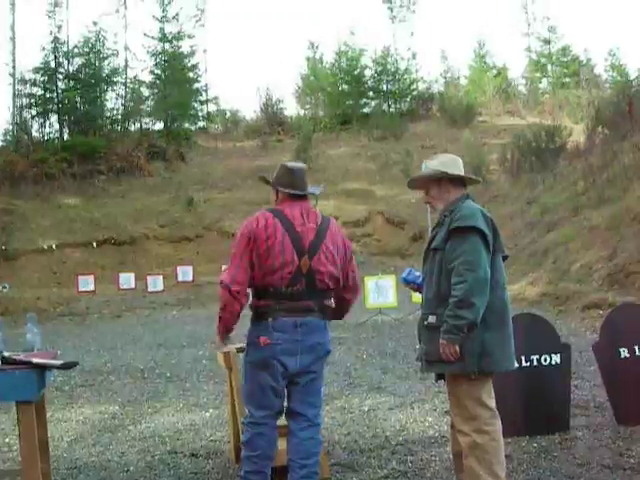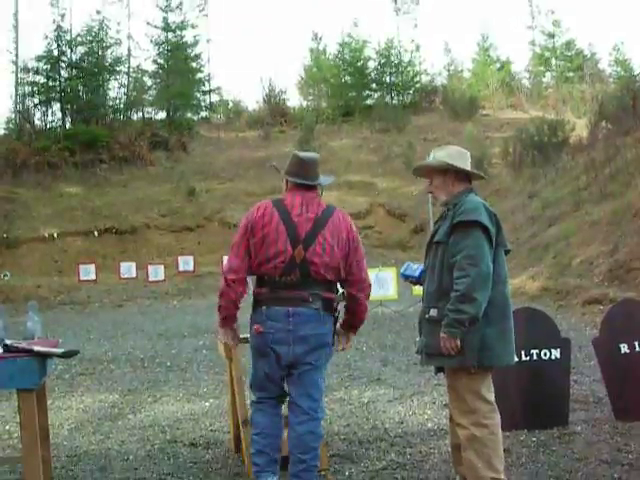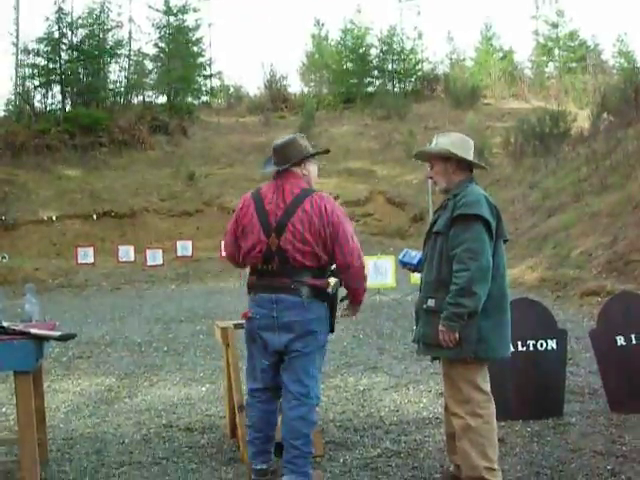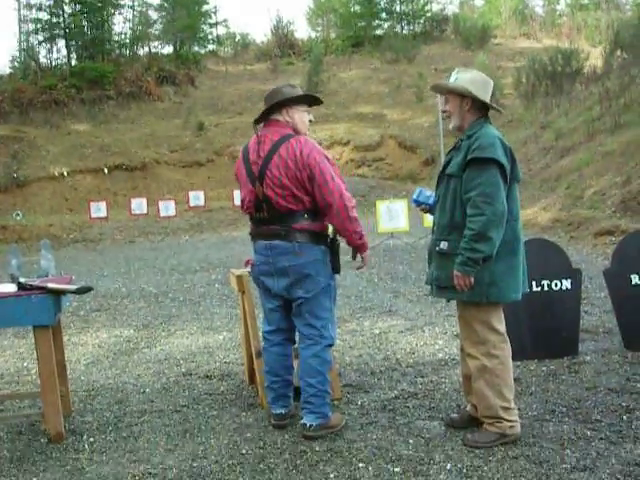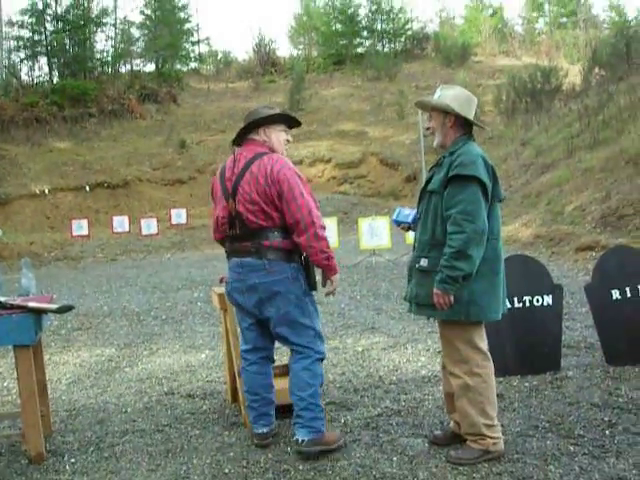
dt=0.4s
person 1, frame 1
left shoulder: (467, 217)
right shoulder: (457, 218)
left elbow: (471, 281)
left wrist: (453, 332)
right wrist: (425, 285)
left hip: (468, 342)
right hip: (461, 340)
left knee: (476, 420)
right knee: (463, 419)
person 1, frame 2
left shoulder: (470, 212)
right shoulder: (459, 212)
left elbow: (473, 276)
left wrist: (453, 326)
right wrist: (426, 278)
left hip: (468, 336)
right hip: (461, 334)
left knee: (476, 415)
right knee: (463, 413)
person 1, frame 3
left shoulder: (470, 203)
right shoulder: (459, 201)
left elbow: (473, 268)
left wrist: (453, 318)
right wrist: (424, 264)
left hip: (464, 327)
right hip: (456, 324)
left knee: (470, 403)
right knee: (457, 401)
person 1, frame 4
left shoulder: (484, 145)
right shoulder: (472, 142)
left elbow: (487, 212)
left wrist: (467, 263)
right wrist: (438, 206)
left hip: (478, 269)
right hip: (468, 265)
left knee: (486, 344)
right knee: (473, 342)
left ankle: (502, 421)
right ankle: (480, 407)
person 1, frame 5
left shoulder: (466, 162)
right shoulder: (456, 159)
left elbow: (468, 230)
left wrist: (447, 281)
right wrist: (419, 224)
left hip: (460, 286)
right hip: (452, 282)
left knee: (468, 361)
right knee: (455, 359)
left ankle: (485, 438)
right ankle: (462, 424)
person 2, frame 1
left shoulder: (258, 225)
right shoulder: (332, 229)
left elbow: (234, 285)
right elbow: (350, 287)
left wrist: (224, 329)
left hip: (269, 331)
right hip: (315, 332)
left knee: (260, 417)
right knee: (307, 417)
person 2, frame 2
left shoulder: (260, 214)
right shoulder: (340, 221)
left elbow: (234, 273)
right elbow: (359, 283)
left wrist: (227, 318)
right wrist: (350, 325)
left hip: (269, 320)
right hip: (315, 323)
left knee: (265, 399)
right knee: (307, 408)
person 2, frame 3
left shoulder: (249, 203)
right shoulder: (322, 205)
left elbow: (233, 252)
right elbow: (351, 260)
right wrist: (356, 297)
left hip: (261, 307)
right hip: (304, 309)
left knee: (261, 389)
right knee: (300, 394)
person 2, frame 4
left shoulder: (246, 154)
right shoulder: (303, 148)
right elbow: (338, 204)
right wrist: (359, 243)
left hip: (264, 254)
right hip: (304, 253)
left knee: (276, 333)
right knee: (316, 336)
left ankle: (279, 408)
right ankle: (315, 416)
person 2, frame 5
left shoulder: (224, 173)
right shoulder: (276, 165)
left elbow: (220, 231)
right elbow: (307, 222)
right wrist: (328, 266)
left hip: (239, 273)
right hip: (277, 271)
left knee: (254, 352)
right knee: (307, 350)
left ankle: (262, 427)
right ankle: (309, 432)
